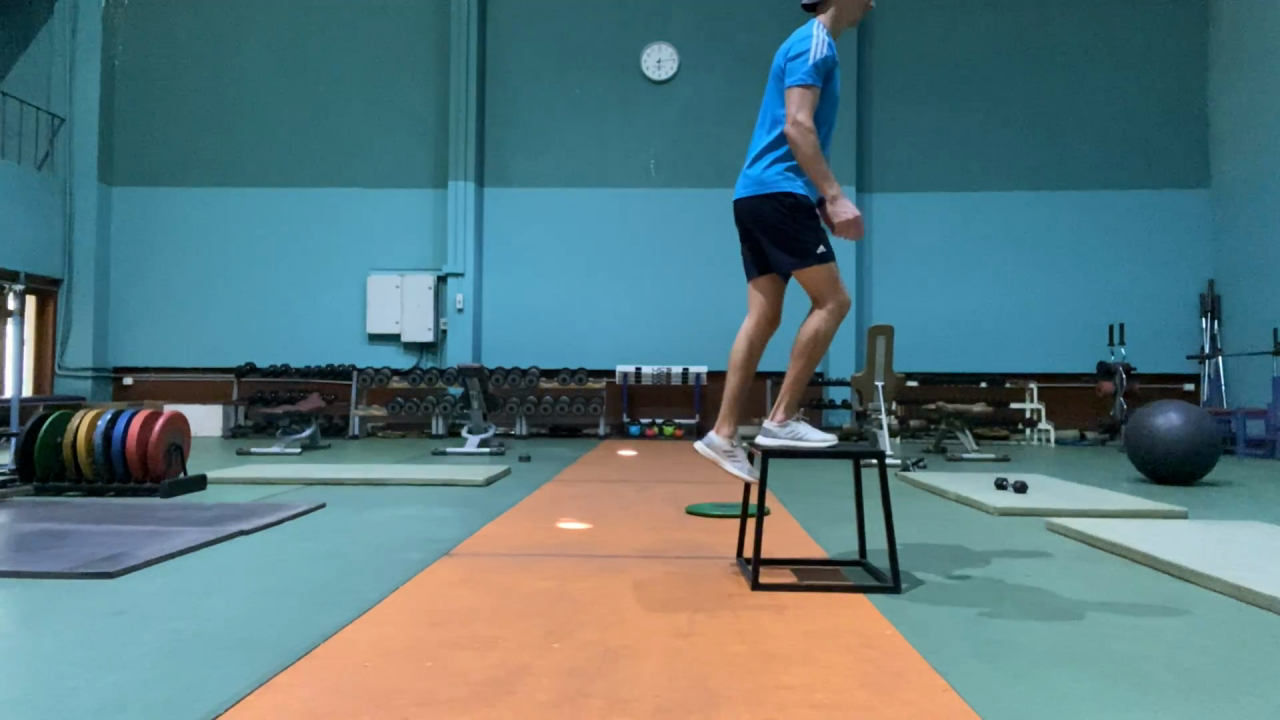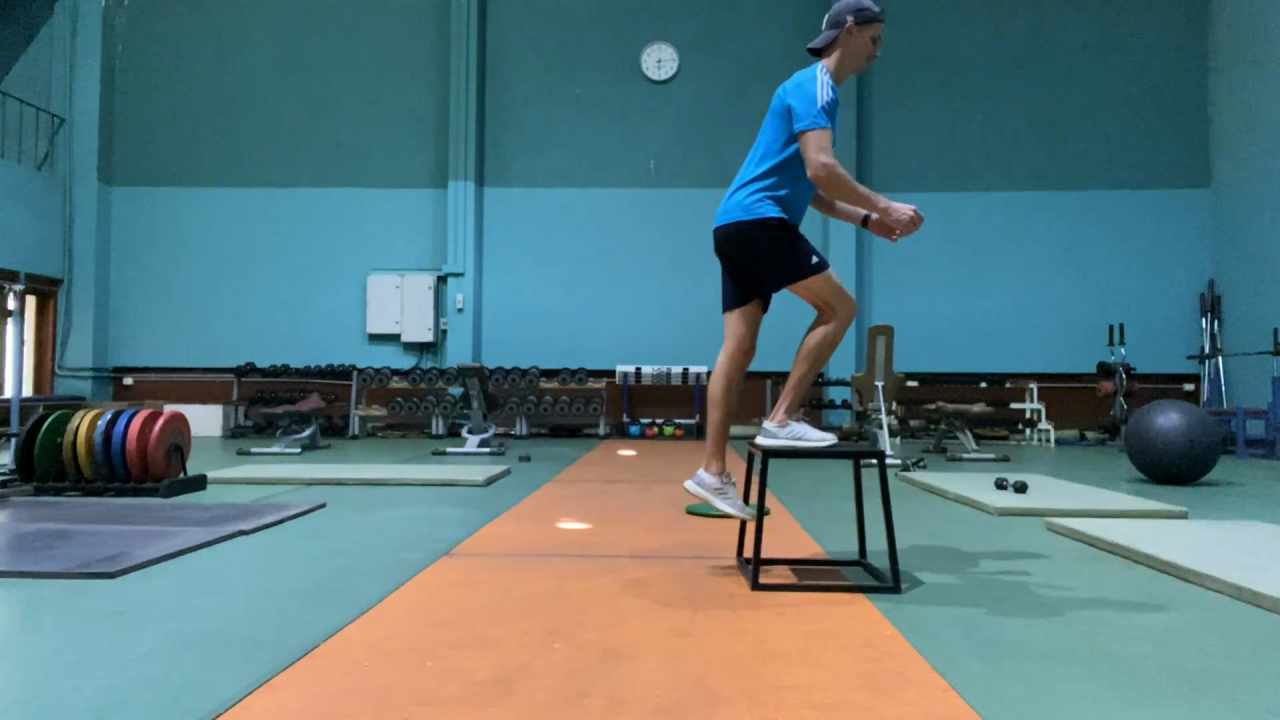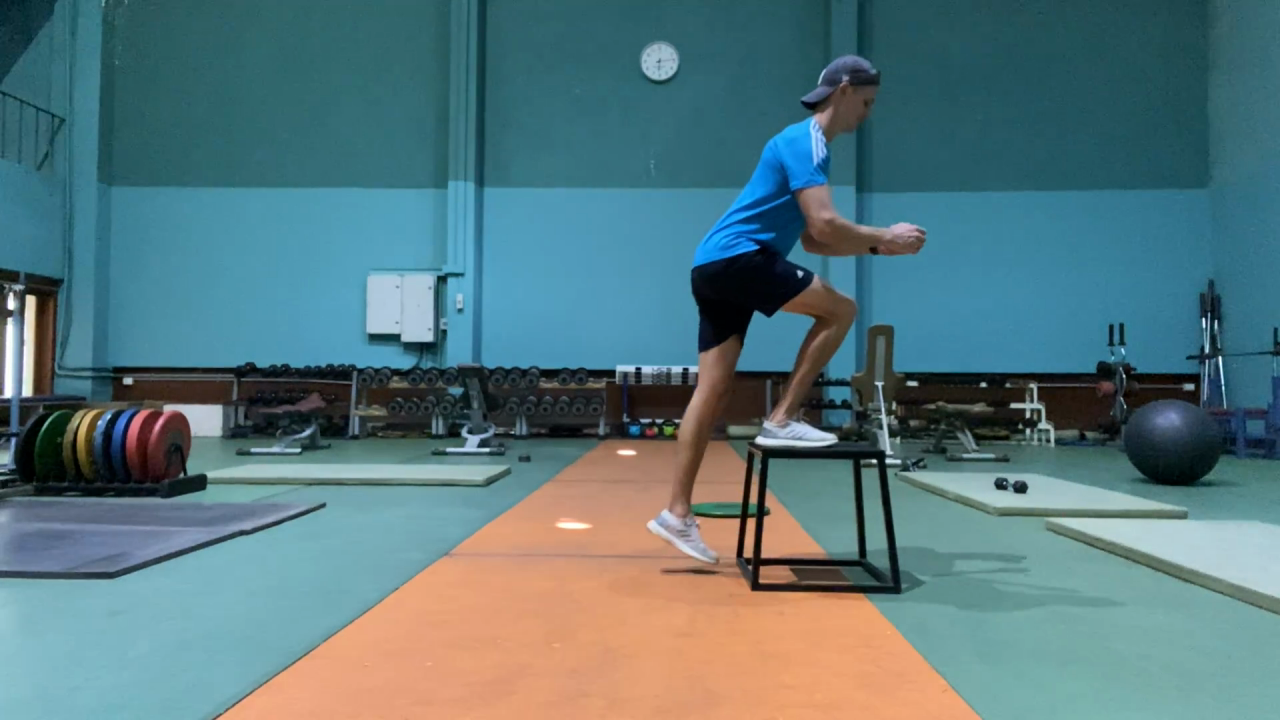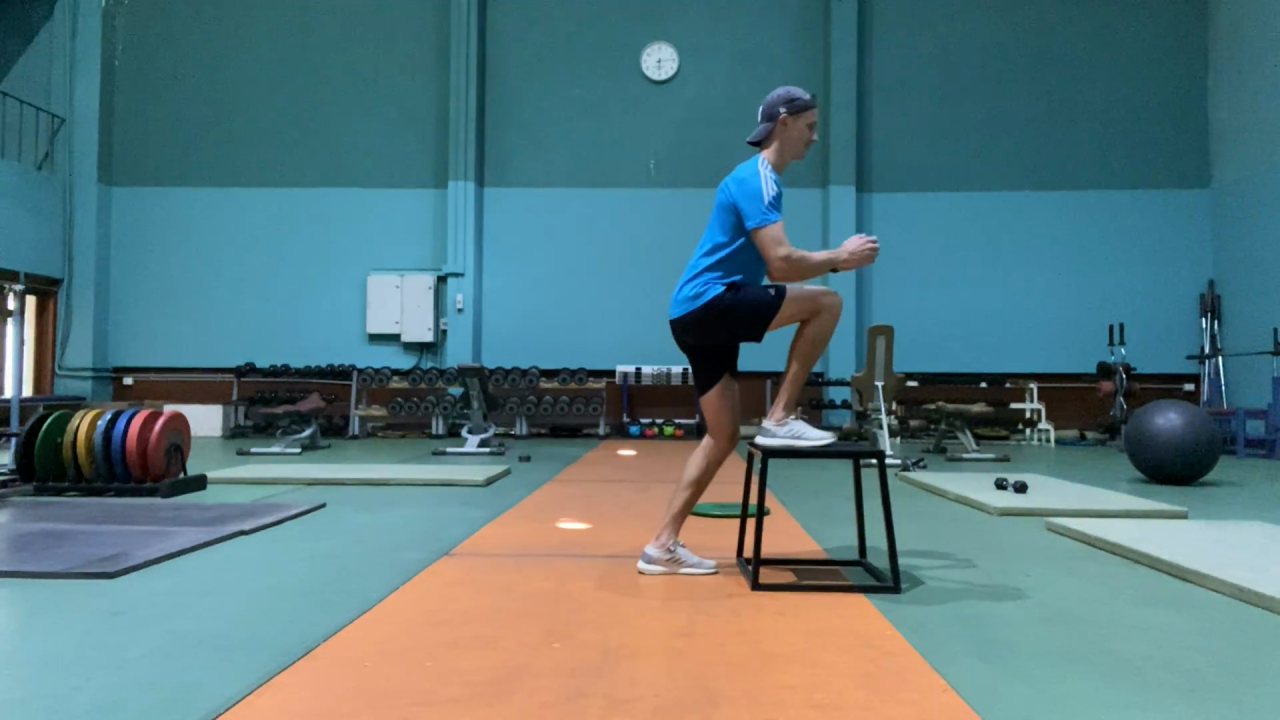
dt=0.7s
person 1, frame 1
left shoulder: (813, 45)
right shoulder: (814, 43)
right elbow: (797, 126)
left wrist: (819, 200)
right wrist: (834, 197)
left hip: (759, 196)
right hip: (777, 195)
left knee: (763, 316)
right knee: (833, 300)
left ankle: (723, 434)
right ankle: (780, 420)
person 1, frame 2
left shoulder: (815, 90)
right shoulder: (813, 85)
left elbow: (811, 190)
right elbow: (820, 170)
left wrist: (867, 219)
right wrist: (884, 207)
left hip: (736, 226)
right hip: (756, 221)
left knee: (738, 349)
right knee: (839, 307)
left ankle: (712, 472)
right ankle: (781, 420)
person 1, frame 3
left shoulder: (804, 143)
right shoulder: (805, 140)
left elbow: (811, 239)
right elbow: (825, 225)
left wrist: (875, 246)
right wrist: (885, 236)
left hip: (715, 267)
right hip: (735, 258)
left knee: (712, 391)
right knee: (840, 310)
left ankle: (677, 514)
right ankle: (781, 420)
person 1, frame 4
left shoulder: (757, 179)
right shoulder: (756, 178)
left elbow: (773, 268)
right elbow: (782, 262)
left wrist: (834, 259)
right wrist: (840, 257)
left hip: (699, 314)
right hip: (710, 305)
left knee: (721, 436)
right knee: (826, 303)
left ankle: (662, 546)
right ankle: (780, 419)
